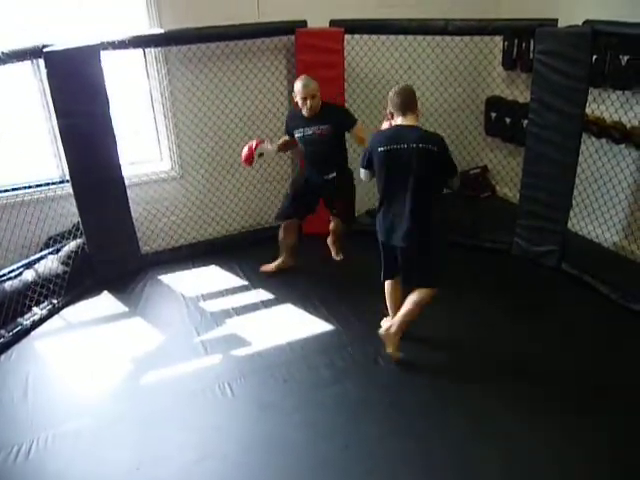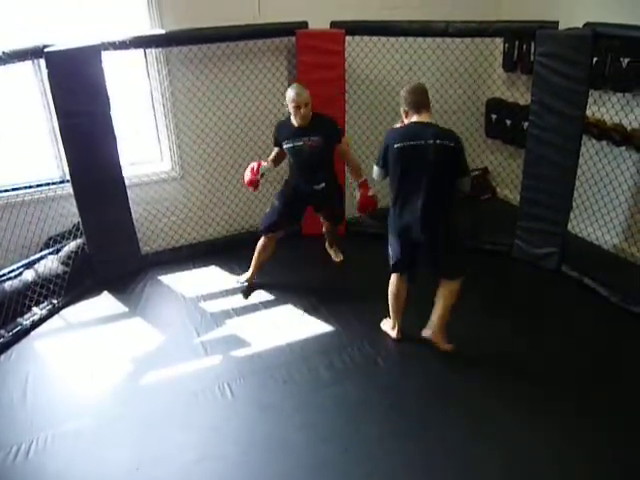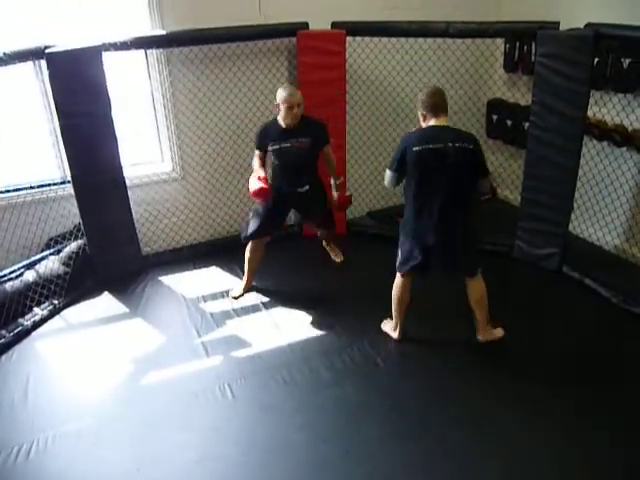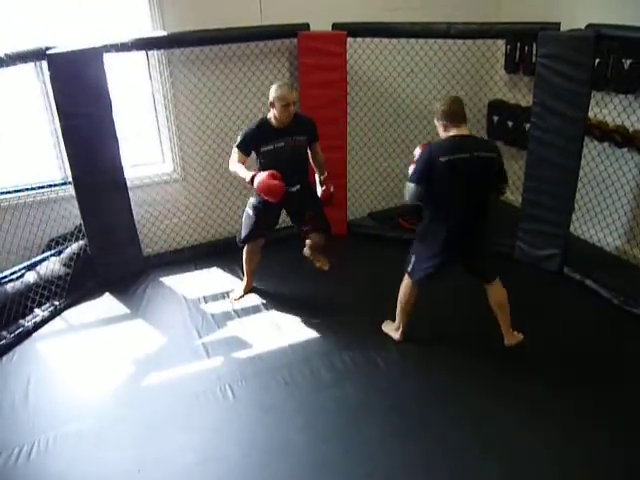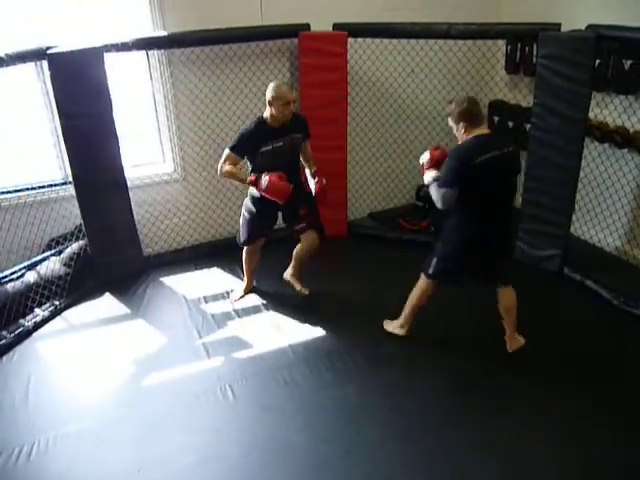
dt=0.1s
person 1, frame 1
left shoulder: (378, 140)
right shoulder: (434, 142)
left elbow: (365, 175)
right elbow: (452, 181)
left hip: (387, 222)
right hip: (421, 226)
left knee: (393, 277)
right knee: (427, 285)
left ankle: (394, 321)
right ankle: (394, 328)
person 1, frame 2
left shoulder: (393, 137)
right shoulder: (450, 140)
left elbow: (378, 176)
right elbow: (464, 185)
left hip: (402, 220)
right hip: (439, 221)
left knee: (399, 273)
right knee: (452, 276)
left ankle: (394, 325)
right ankle: (435, 328)
person 1, frame 3
left shoulder: (411, 141)
right shoulder: (469, 142)
left elbow: (390, 181)
right elbow: (485, 187)
left hip: (417, 223)
right hip: (456, 224)
left knee: (404, 274)
right knee: (472, 275)
left ankle: (396, 325)
right ankle: (484, 329)
person 1, frame 4
left shoulder: (433, 152)
right shoulder: (490, 150)
left elbow: (410, 196)
right elbow: (501, 190)
left wrist: (415, 171)
left hip: (436, 232)
right hip: (475, 233)
left knee: (413, 277)
right knee: (492, 281)
left ankle: (398, 327)
right ankle: (508, 333)
person 1, frame 5
left shoulder: (461, 153)
right shoulder: (509, 147)
left elbow: (444, 202)
left wrist: (432, 178)
left hip: (463, 233)
right hip: (498, 231)
left knee: (430, 277)
right knee: (503, 283)
left ankle: (402, 324)
right ankle: (512, 337)
person 2, frame 1
left shoulder: (337, 113)
right shoulder: (293, 119)
left elbow: (362, 137)
right wrist: (273, 147)
left hip: (337, 176)
right hip: (309, 176)
left knee: (339, 220)
right knee: (288, 220)
left ankle: (333, 242)
right ankle: (285, 259)
person 2, frame 2
left shoulder: (327, 125)
right shoulder: (282, 129)
left elbow: (346, 153)
left wrist: (361, 182)
right wrist: (266, 164)
left hip: (325, 185)
right hip: (296, 186)
left knee: (332, 224)
right knee: (271, 230)
left ankle: (330, 244)
right ankle: (252, 273)
person 2, frame 3
left shoulder: (315, 127)
right shoulder: (266, 131)
left elbow: (328, 156)
right elbow: (258, 158)
left wrist: (336, 184)
right wrist: (259, 174)
left hip: (309, 188)
right hip: (279, 190)
left knee: (325, 228)
right knee: (257, 237)
left ankle: (329, 244)
right ankle: (247, 281)
person 2, frame 4
left shoulder: (306, 124)
right shoulder: (255, 132)
left elbow: (315, 151)
right elbow: (234, 162)
left wrist: (323, 177)
right wrist: (252, 176)
left hip: (300, 188)
left knee: (319, 236)
right knee: (252, 241)
left ankle: (312, 250)
right ankle: (248, 283)
person 2, frame 5
left shoulder: (299, 122)
right shoulder: (252, 133)
right elbow: (223, 167)
left wrist: (313, 171)
right wrist: (255, 180)
left hip: (294, 188)
right hip: (262, 193)
left knee: (312, 237)
right knee: (253, 242)
left ankle: (293, 272)
right ankle: (248, 283)
